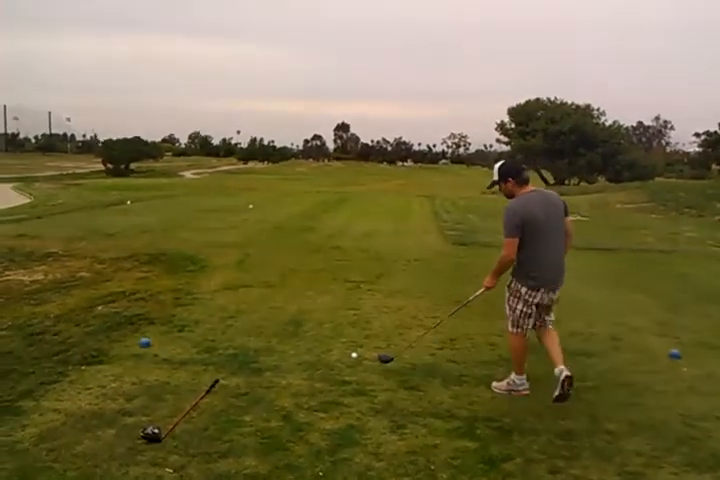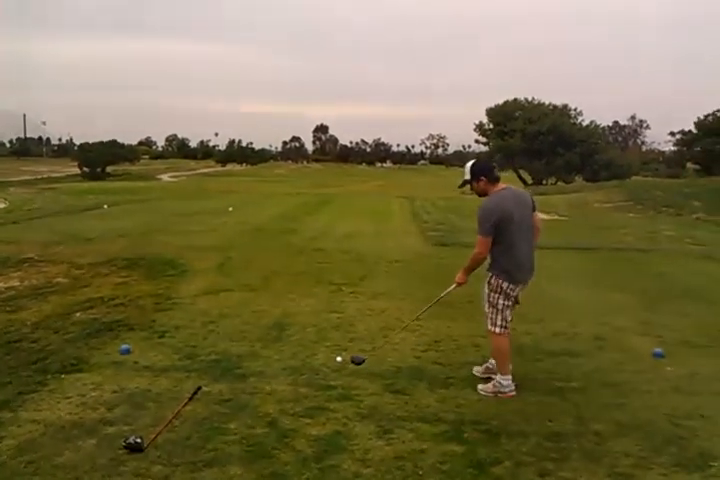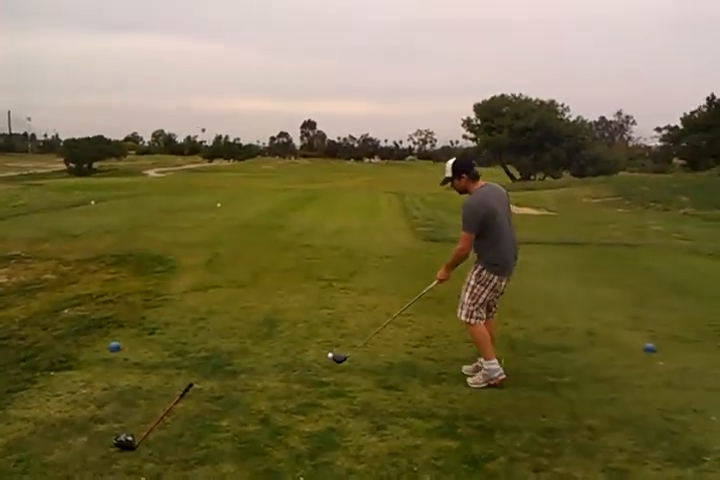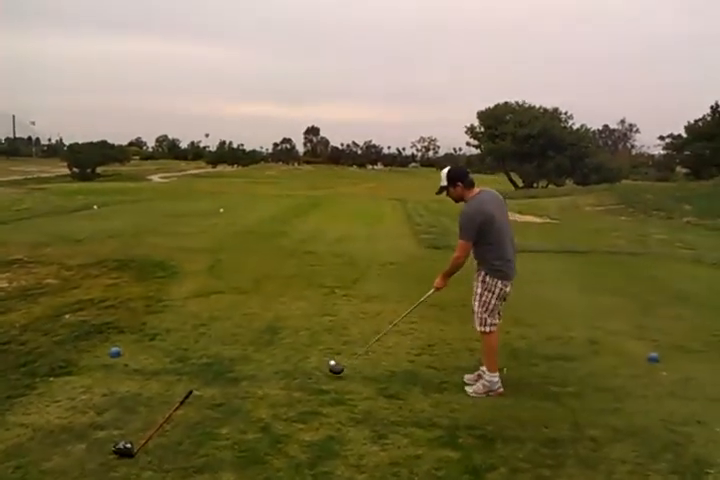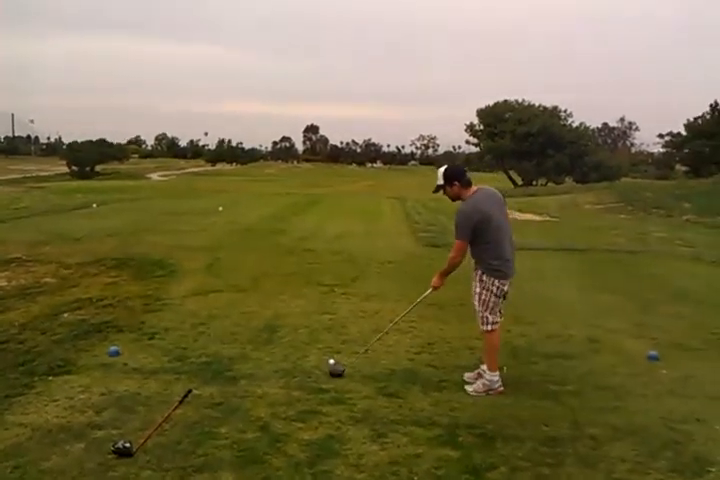
dt=0.3s
person 1, frame 1
left shoulder: (515, 209)
right shoulder: (556, 199)
left elbow: (509, 255)
right elbow: (568, 235)
left wrist: (493, 277)
left hip: (527, 281)
right hip: (554, 278)
left knee: (517, 330)
right knee: (544, 326)
left ankle: (518, 381)
right ankle: (561, 370)
person 1, frame 2
left shoulder: (489, 207)
right shoulder: (523, 195)
left elbow: (481, 252)
right elbow: (536, 228)
left wrist: (465, 273)
left hip: (503, 275)
right hip: (524, 270)
left knee: (497, 328)
right knee: (503, 322)
left ankle: (504, 383)
right ankle: (497, 365)
person 1, frame 3
left shoulder: (473, 204)
right shoulder: (497, 189)
left elbow: (464, 248)
right elbow: (506, 221)
left wrist: (447, 269)
left hip: (490, 267)
right hip: (504, 262)
left knee: (470, 316)
right knee: (485, 315)
left ankle: (492, 369)
right ankle: (487, 361)
person 1, frame 4
left shoulder: (470, 212)
right shoulder: (493, 195)
left elbow: (461, 256)
left wrist: (444, 277)
left hip: (492, 273)
right hip: (502, 267)
left knee: (486, 326)
right knee: (489, 323)
left ankle: (492, 381)
right ankle: (487, 370)
person 1, frame 5
left shoulder: (466, 212)
right shoulder: (492, 192)
left elbow: (457, 255)
right elbow: (504, 224)
left wrist: (441, 276)
left hip: (490, 272)
right hip: (502, 265)
left knee: (489, 324)
right knee: (490, 322)
left ankle: (492, 379)
right ankle: (487, 368)
